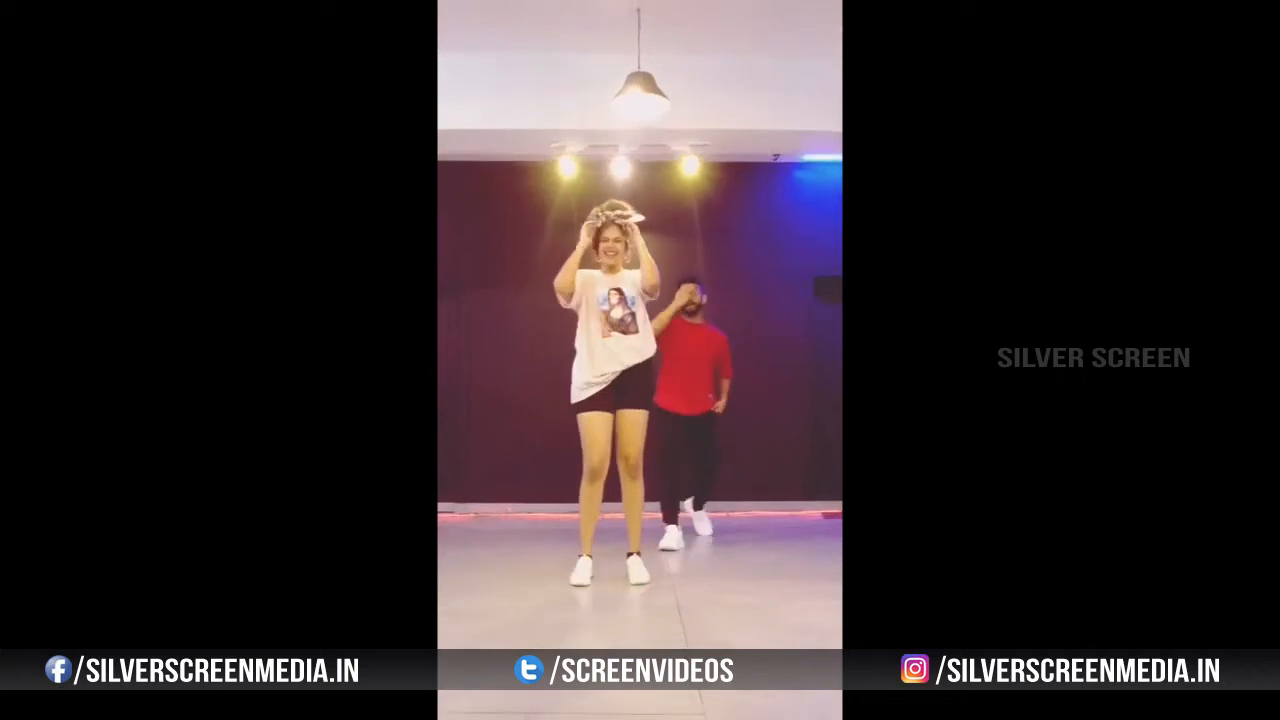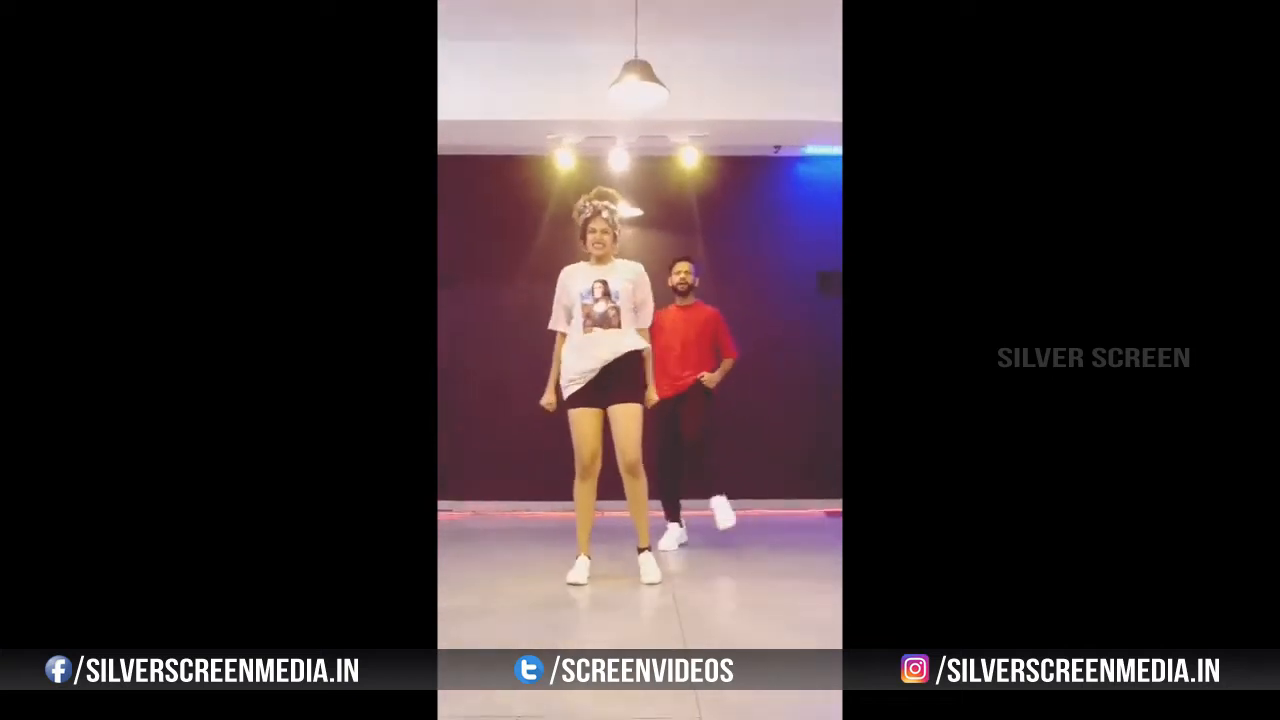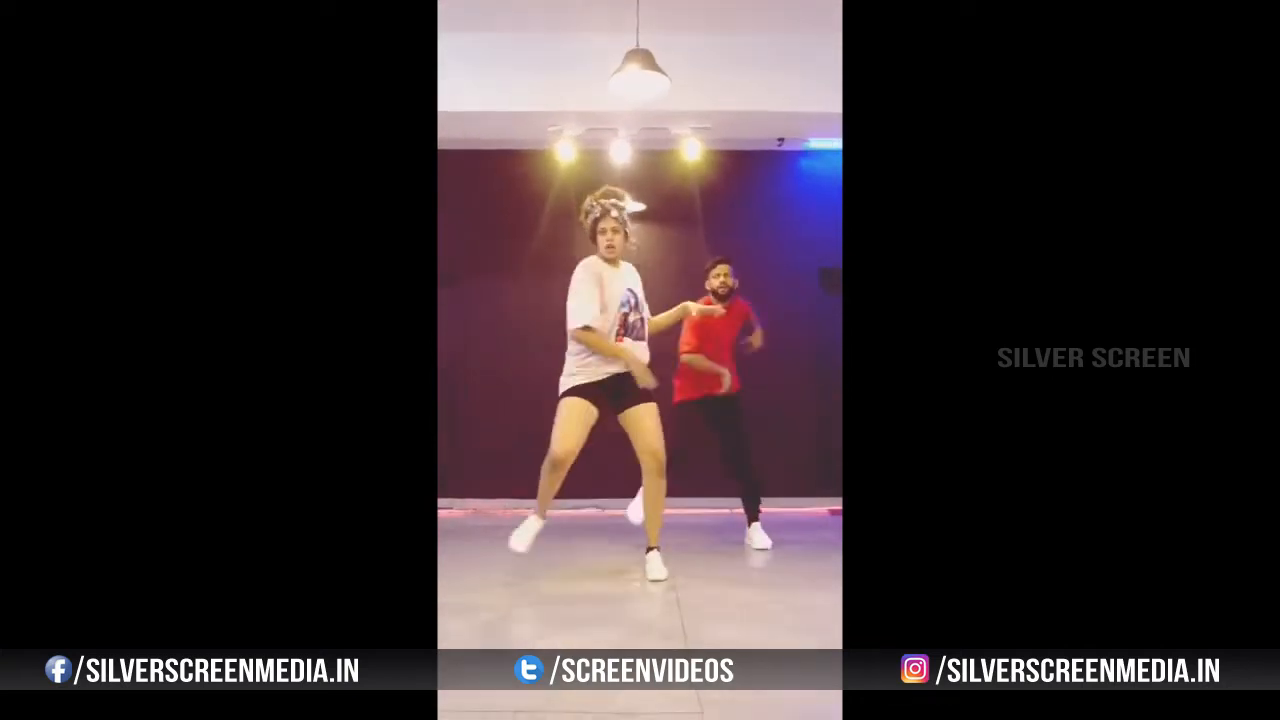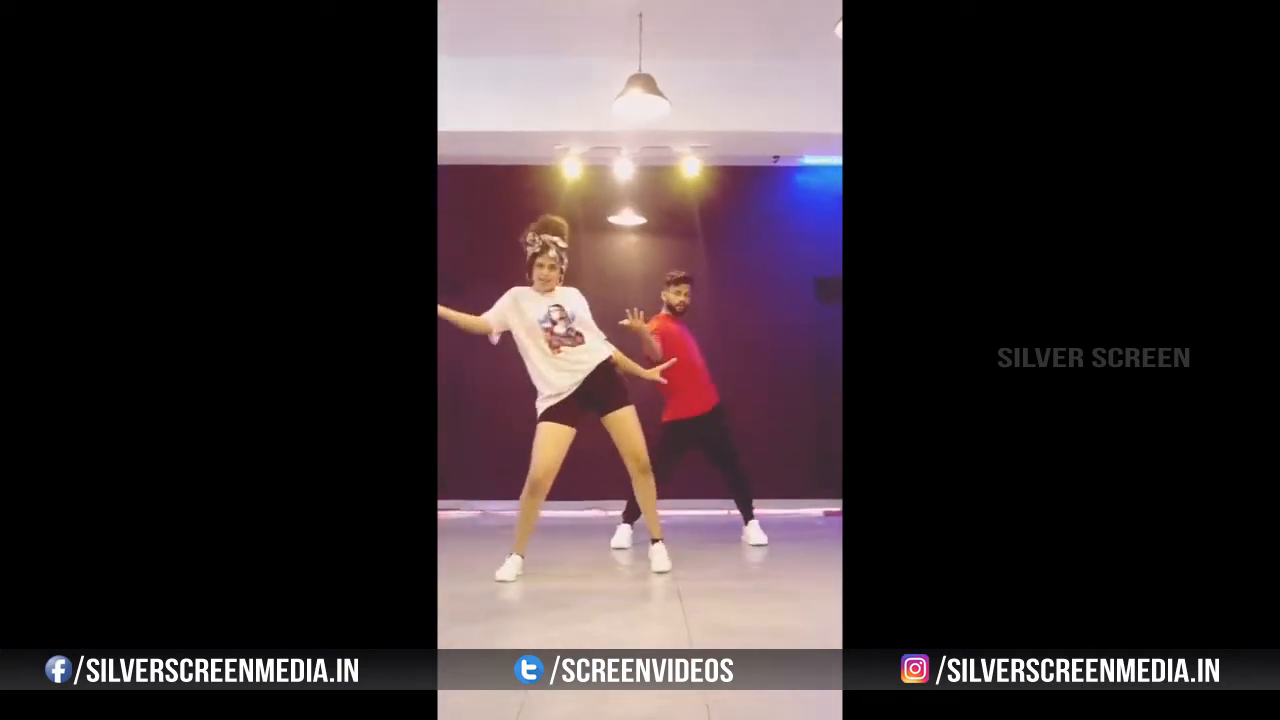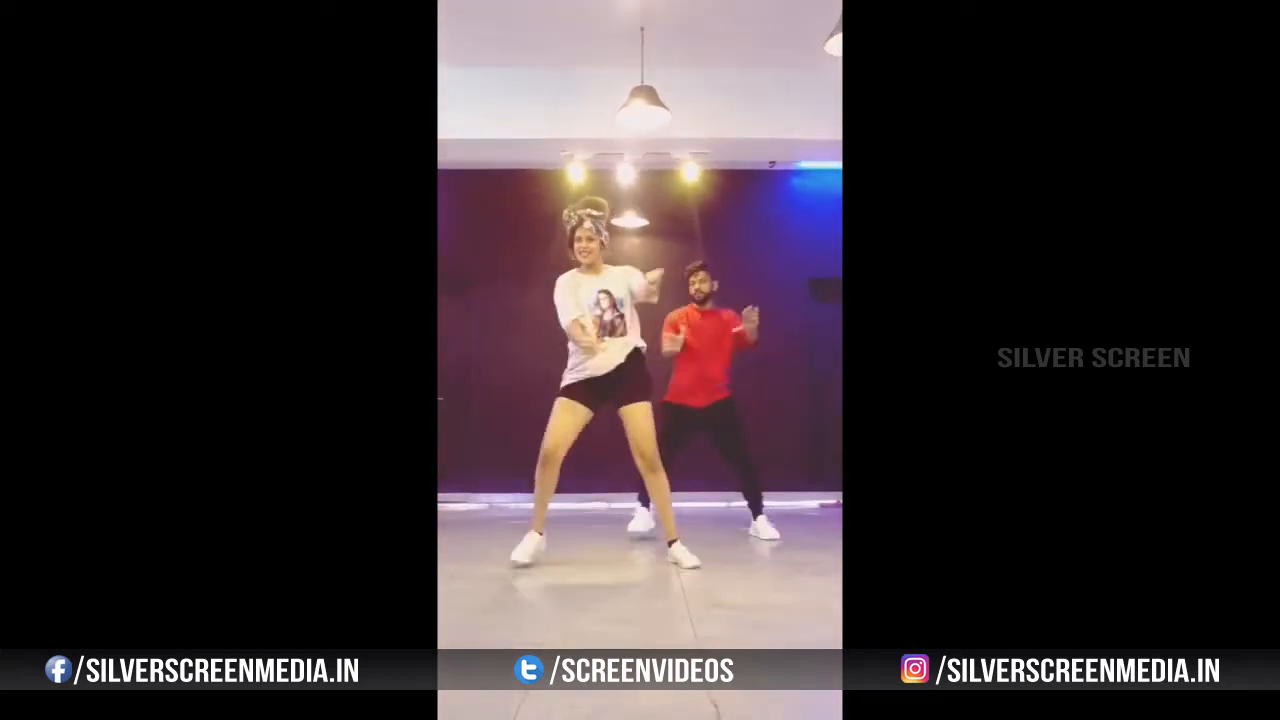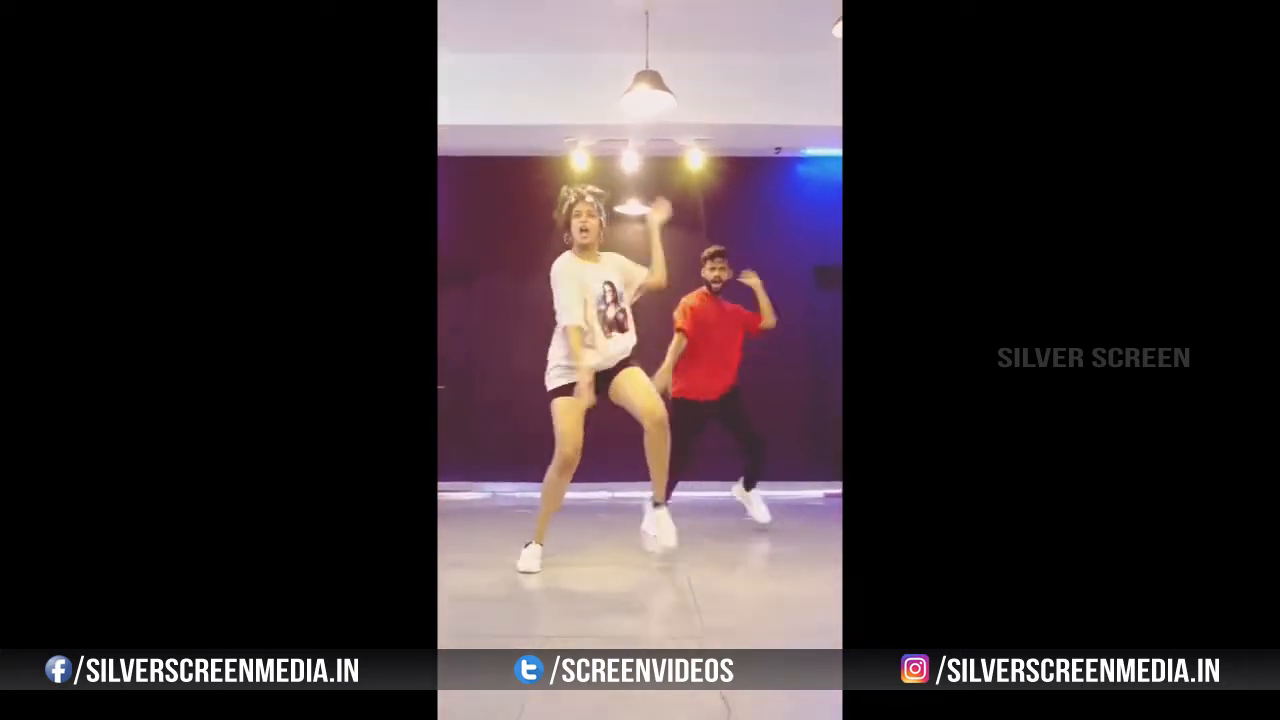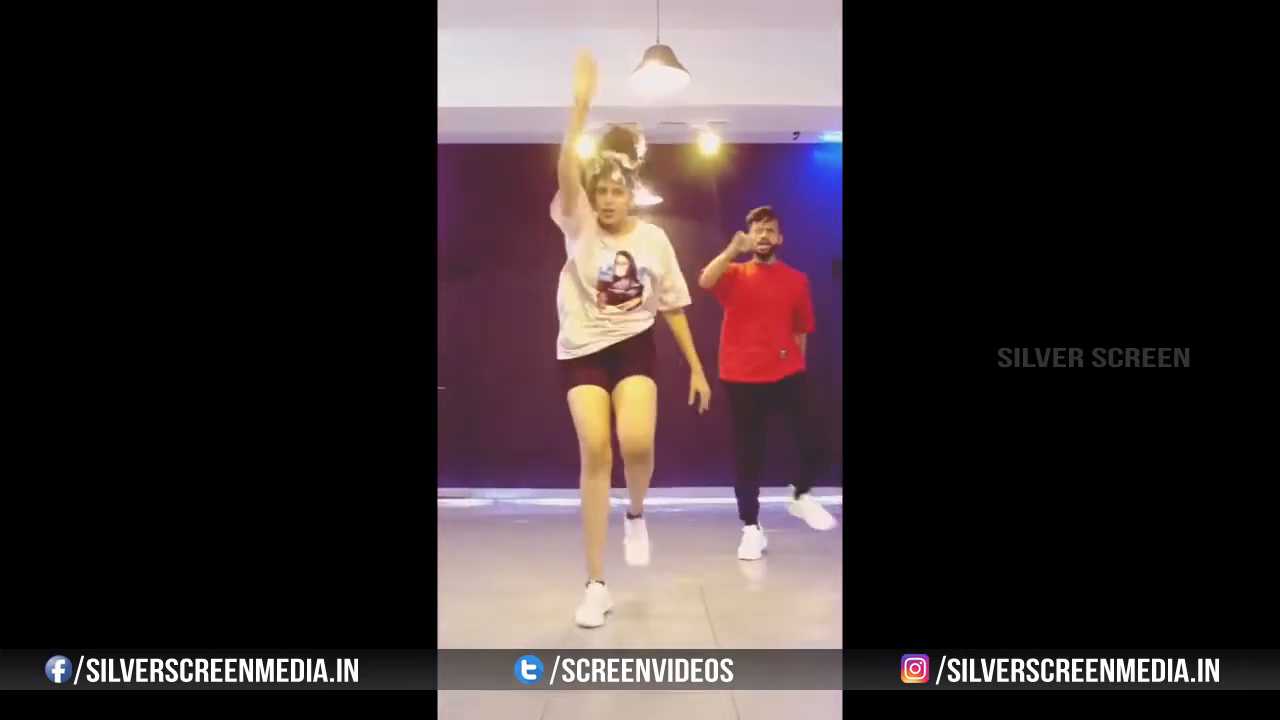
dt=0.7s
person 1, frame 1
left shoulder: (635, 280)
right shoulder: (584, 281)
left elbow: (653, 284)
right elbow: (560, 287)
left wrist: (638, 238)
right wrist: (581, 244)
left hip: (633, 374)
right hip: (592, 378)
left knee: (631, 463)
right knee: (595, 466)
left ankle: (634, 554)
right ankle: (585, 555)
person 1, frame 2
left shoulder: (633, 272)
right shoulder: (569, 275)
left elbow: (644, 331)
right elbow: (562, 333)
left wrist: (651, 382)
right wrist: (551, 383)
left hip: (622, 369)
right hip: (579, 375)
left knee: (630, 461)
right knee: (585, 466)
left ankle: (646, 550)
right ankle: (583, 556)
person 1, frame 3
left shoulder: (630, 272)
right shoulder: (588, 271)
right elbow: (583, 332)
left wrist: (684, 309)
right wrist: (632, 360)
left hip: (631, 378)
right hip: (588, 375)
left knee: (656, 460)
right knee: (560, 453)
left ankle: (653, 550)
right ankle: (538, 515)
person 1, frame 4
left shoulder: (573, 296)
right shoulder: (517, 298)
left elbow: (597, 340)
right elbow: (483, 324)
left wrist: (641, 370)
right wrist: (437, 310)
left hip: (600, 378)
right hip: (558, 394)
left knee: (639, 463)
right knee: (539, 478)
left ankle: (656, 542)
right ankle: (517, 555)
person 1, frame 5
left shoulder: (625, 274)
right shoulder: (567, 284)
left elbow: (649, 293)
right elbow: (574, 328)
left wrist: (652, 282)
right wrist: (586, 339)
left hip: (628, 369)
right hip: (584, 373)
left knee: (649, 457)
right knee: (550, 451)
left ankle: (674, 542)
right ankle: (536, 533)
person 1, frame 6
left shoulder: (613, 262)
right shoulder: (565, 268)
left elbow: (656, 281)
right elbow: (573, 329)
left wrist: (656, 226)
right wrist: (583, 377)
left hip: (617, 358)
right hip: (572, 369)
left knee: (656, 417)
right knee: (567, 457)
left ankle: (658, 506)
right ankle: (536, 542)
person 1, frame 7
left shoulder: (654, 239)
right shoulder: (578, 221)
left elbow: (674, 307)
right elbow: (565, 172)
left wrist: (696, 367)
right wrist: (580, 103)
left hip: (633, 345)
right hip: (583, 349)
left knee: (637, 443)
right knee: (595, 450)
left ankle: (636, 513)
right ankle: (596, 583)
person 2, frame 1
left shoulder: (718, 337)
right shoulder: (670, 326)
left elbow: (725, 372)
right elbow: (649, 331)
left wrist: (723, 398)
right wrist: (675, 304)
left hip: (704, 410)
right hip: (670, 408)
left knee: (707, 465)
right knee: (672, 466)
left ankle: (697, 507)
right ankle: (672, 528)
person 2, frame 2
left shoulder: (711, 315)
right shoulder: (659, 318)
left elbow: (729, 353)
right elbow: (648, 352)
left wrist: (718, 375)
left hip: (696, 390)
right hip: (665, 396)
left knee: (694, 442)
right knee: (668, 461)
left ankle: (718, 499)
right ankle: (674, 525)
person 2, frame 3
left shoulder: (740, 307)
right shoulder: (699, 314)
right elbow: (687, 356)
left wrist: (757, 332)
right wrist: (719, 370)
left hip: (726, 395)
right hip: (692, 394)
left knee: (740, 461)
left ankle: (754, 526)
right ankle: (646, 493)
person 2, frame 4
left shoulder: (682, 328)
right shoulder: (655, 326)
right elbow: (655, 355)
right wrist: (641, 332)
left hip: (710, 410)
right hip: (679, 416)
left knee: (732, 466)
right knee: (656, 472)
left ankle: (750, 523)
right ankle: (626, 525)
person 2, frame 5
left shoulder: (729, 318)
right shoulder: (678, 317)
left elbow: (748, 341)
right elbow: (668, 349)
left wrist: (751, 326)
right wrist: (674, 345)
left hip: (718, 401)
right hip: (680, 402)
left knee: (740, 458)
right knee: (660, 456)
left ankle: (759, 518)
right ankle: (644, 510)
person 2, frame 6
left shoulder: (735, 312)
right shoulder: (690, 305)
left elbow: (769, 323)
right elbow: (680, 337)
left wrist: (758, 290)
right wrist: (665, 369)
left hip: (726, 391)
right hip: (690, 393)
left knee: (755, 445)
right knee: (678, 454)
left ankle: (748, 489)
person 2, frame 7
left shoulder: (797, 280)
right shoulder: (734, 274)
left elbow: (801, 330)
right elbow: (705, 282)
left wrist: (800, 361)
right wrist: (731, 251)
left hip: (788, 375)
right hip: (742, 377)
left knee: (811, 441)
right knee: (747, 453)
left ankle: (801, 496)
right ankle: (751, 528)
